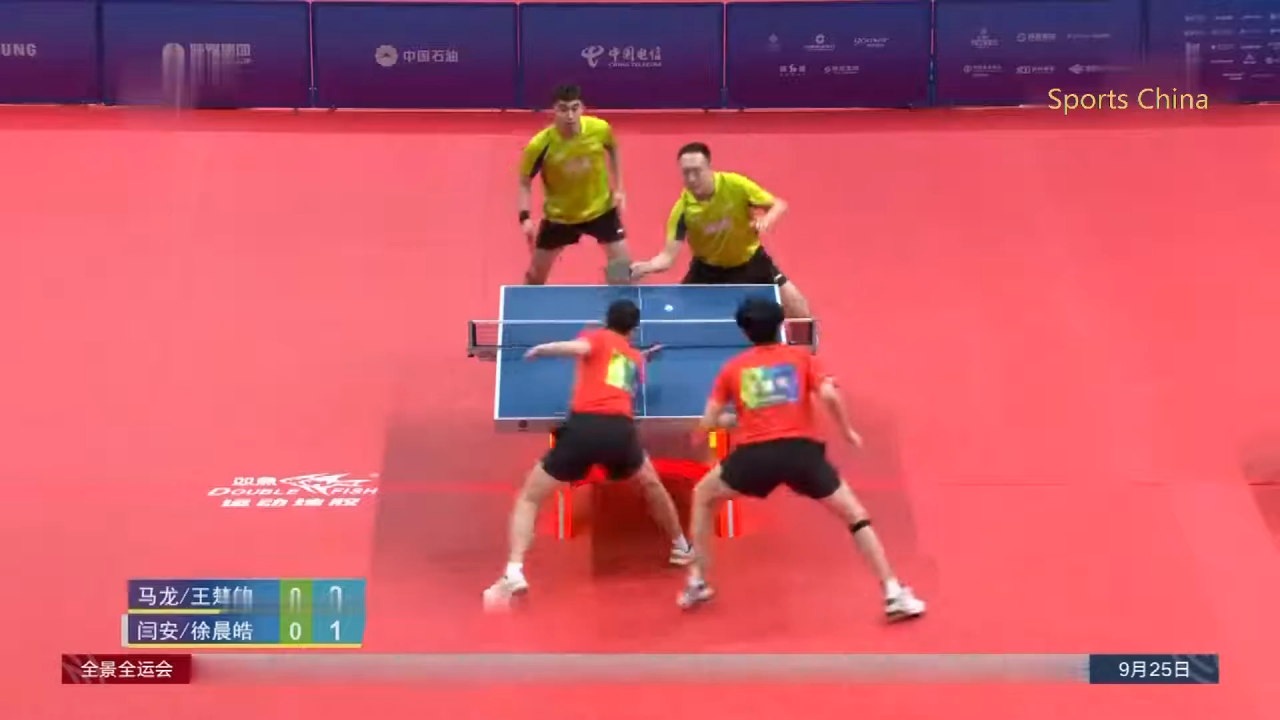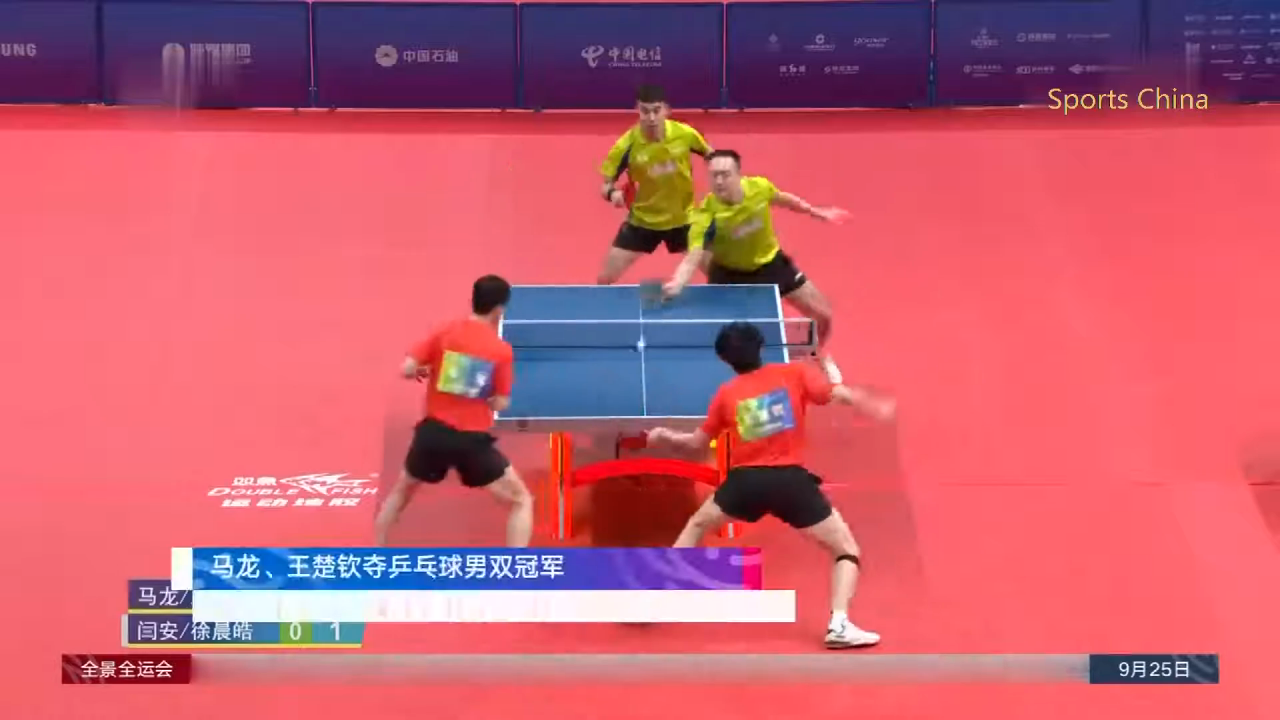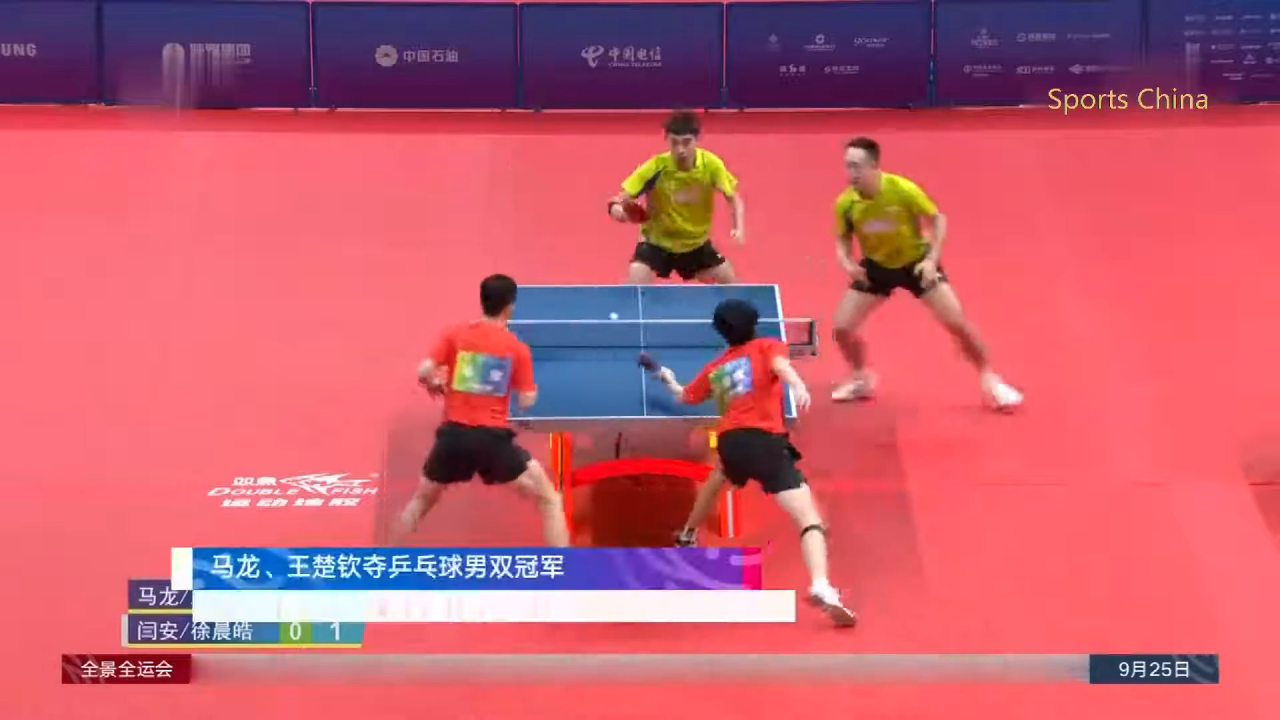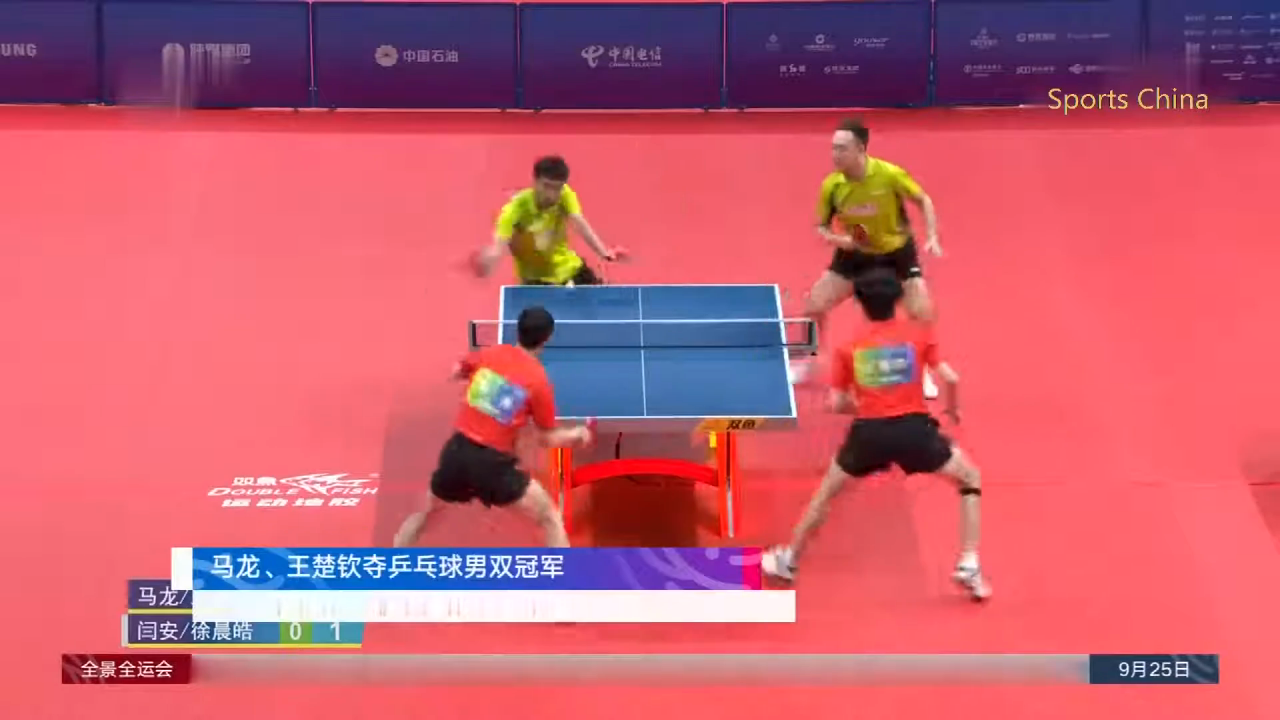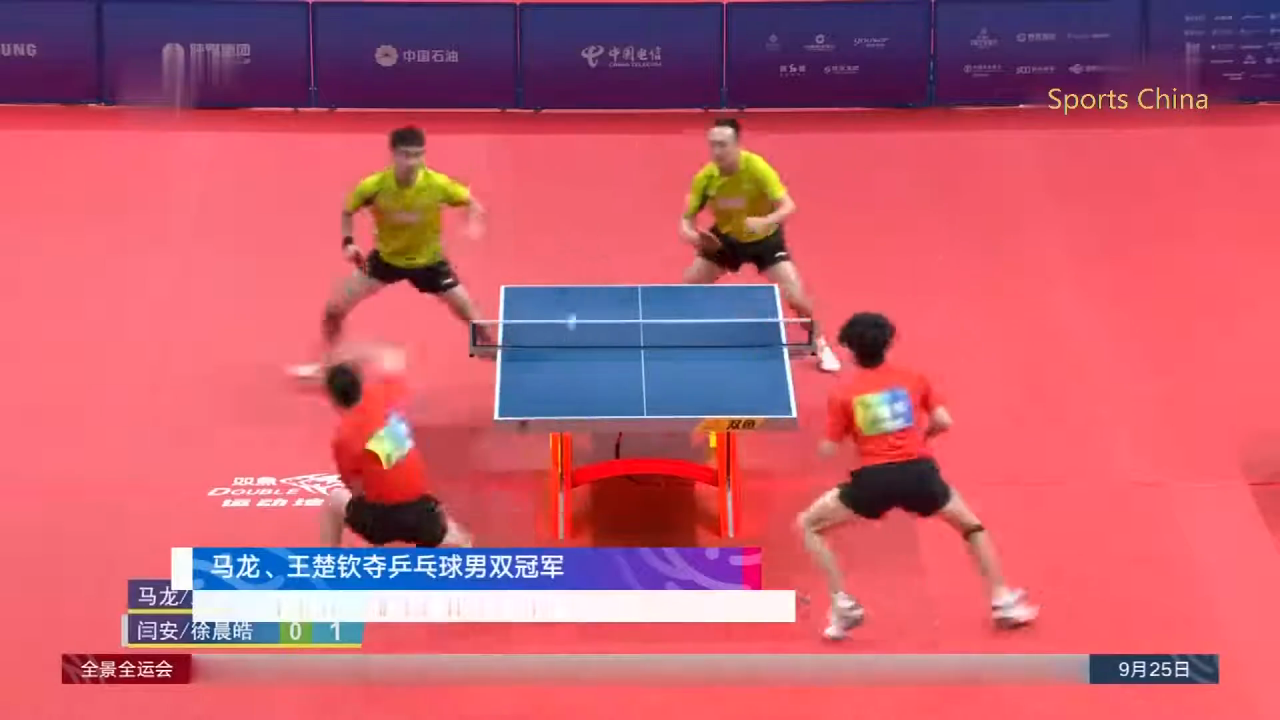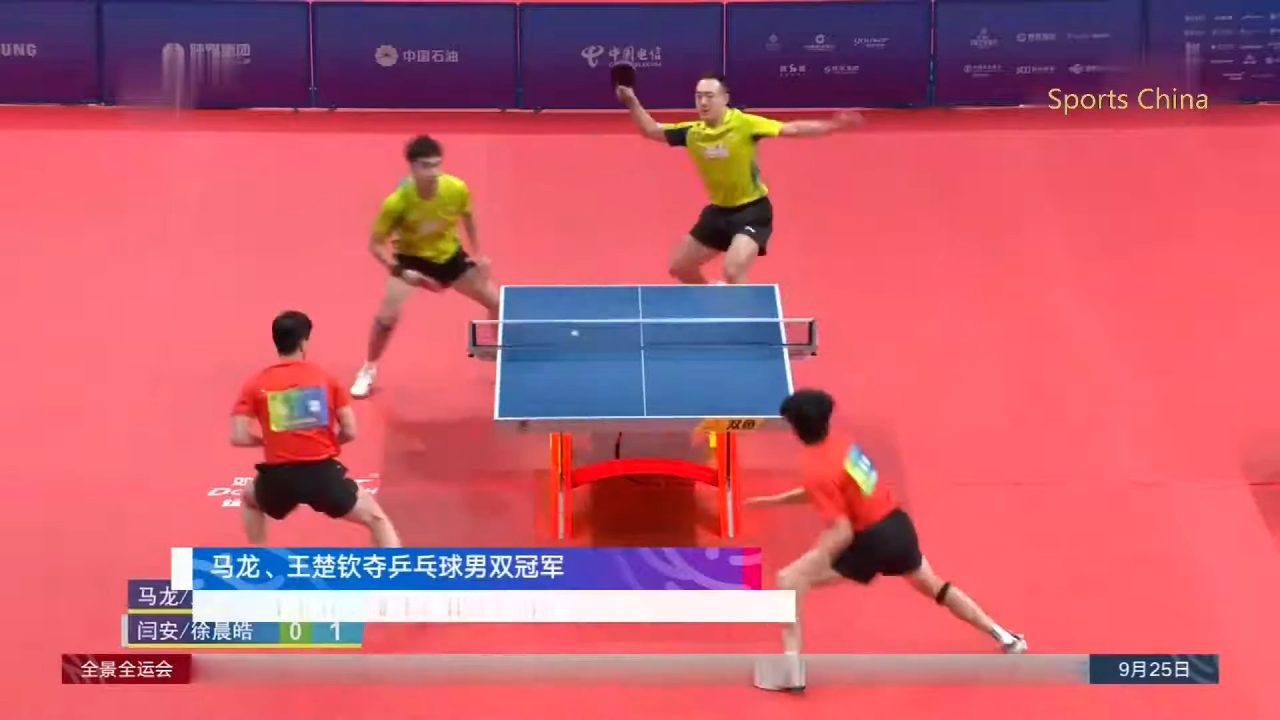
dt=0.5s
person 1, frame 1
left shoulder: (733, 366)
right shoulder: (801, 358)
left elbow: (709, 420)
right elbow: (830, 395)
right wrist: (848, 431)
left hip: (754, 457)
right hip: (802, 452)
left knee: (701, 497)
right knee: (855, 517)
left ankle: (696, 585)
right ankle: (894, 595)
person 1, frame 2
left shoulder: (726, 395)
right shoulder: (793, 374)
left elbow: (698, 441)
right elbow: (841, 393)
left wrist: (667, 436)
right wrist: (877, 407)
left hip: (745, 480)
right hip: (792, 479)
left knee: (697, 524)
right knee: (848, 550)
right ankle: (839, 625)
person 1, frame 3
left shoulder: (713, 368)
right shoulder: (766, 347)
left elbow: (683, 397)
right elbow: (781, 365)
left wrist: (668, 377)
right wrist: (799, 385)
left hip: (732, 444)
right hip: (767, 443)
left knee: (717, 481)
right knee: (811, 522)
left ankle: (687, 537)
right ankle: (822, 588)
person 1, frame 4
left shoulder: (846, 347)
right shoulder: (918, 333)
left elbow: (835, 404)
right elbow: (950, 379)
right wrist: (953, 407)
left hip: (869, 431)
right hip: (912, 429)
left knee: (826, 492)
right knee: (970, 479)
left ankle: (787, 559)
right ankle: (968, 567)
person 1, frame 5
left shoulder: (843, 393)
right shoulder: (913, 380)
left elbow: (828, 449)
right elbow: (943, 421)
left wrist: (848, 431)
left hip: (874, 480)
right hip: (919, 474)
left knee: (806, 525)
right knee: (970, 525)
left ankle: (843, 606)
right ankle: (1002, 601)
person 1, frame 6
left shoulder: (818, 472)
right shoulder: (843, 445)
left elbow: (841, 532)
left wrist: (810, 564)
right wrist: (777, 499)
left hip: (870, 541)
right hip: (898, 525)
left knee: (789, 580)
right knee: (935, 587)
left ankle: (790, 667)
right ankle: (1001, 636)
person 2, frame 1
left shoulder: (597, 336)
right shoulder: (635, 357)
left elbow: (579, 348)
left wrist: (543, 349)
left hip: (585, 429)
right hip: (621, 432)
left knee: (528, 499)
right knee: (653, 486)
left ankle: (514, 574)
right ankle: (680, 546)
person 2, frame 2
left shoulder: (443, 333)
right shoulder: (502, 350)
left elbow: (408, 369)
right elbow: (500, 404)
left wrist: (426, 371)
left hip: (434, 433)
right hip: (472, 440)
left knee: (400, 494)
right knee: (521, 502)
person 2, frame 3
left shoulder: (455, 336)
right shoulder: (517, 347)
left elbow: (424, 373)
right elbow: (527, 399)
left wrist: (436, 384)
right wrist: (526, 380)
left hip: (454, 435)
right hip: (495, 440)
left knee: (421, 499)
right knee: (550, 501)
person 2, frame 4
left shoulder: (489, 354)
right shoulder: (539, 384)
left elbow: (458, 372)
right elbow: (549, 439)
right wrist: (578, 434)
left hip: (459, 450)
right hip: (492, 462)
left knee: (423, 513)
right knee: (550, 518)
person 2, frame 5
left shoulder: (342, 438)
right shoulder: (384, 396)
left elbow: (355, 491)
right elbow: (395, 360)
right hip: (419, 513)
left knee: (335, 502)
person 2, frame 6
left shoulder: (256, 384)
right shoulder: (325, 378)
left elbow: (238, 437)
right elbow: (350, 432)
left hip: (280, 476)
right hip: (323, 471)
left knee: (250, 502)
right knee: (378, 522)
person 3, frame 1
left shoulder: (736, 185)
right shoulder: (682, 210)
left elbow: (778, 205)
right elbow: (668, 256)
left wrist: (766, 221)
right wrist: (644, 267)
left hip: (751, 264)
right hip: (709, 270)
left knee: (801, 315)
person 3, frame 2
left shoulder: (760, 187)
right shoulder: (707, 216)
left elbow: (782, 199)
right elbow: (692, 261)
left wrist: (818, 213)
right wrist: (677, 283)
left hip: (770, 262)
right hip: (729, 272)
left knee: (823, 314)
left ankle: (820, 356)
person 3, frame 3
left shoulder: (903, 190)
right shoulder: (845, 204)
left elbow: (938, 219)
right elbow: (843, 239)
left wrist: (930, 259)
right wrist: (847, 263)
left hip: (917, 263)
right hip: (877, 266)
left knee: (957, 323)
right knee: (842, 328)
left ankle: (989, 380)
right ankle: (861, 381)
person 3, frame 4
left shoulder: (890, 174)
right shoulder: (832, 186)
left elbow: (924, 201)
right elbow: (821, 228)
left wrist: (932, 237)
right wrist: (841, 240)
left hip: (897, 252)
right hip: (854, 253)
left knee: (922, 315)
right knee: (815, 308)
left ankle: (921, 373)
right ankle: (808, 363)
person 3, frame 5
left shoulder: (758, 169)
right shoulder: (705, 178)
left elbow: (788, 206)
right elbow: (687, 219)
left wrist: (766, 221)
right wrist: (694, 236)
left hip: (766, 239)
right hip: (725, 238)
left knee: (796, 298)
left ankle: (821, 345)
person 3, frame 6
left shoulder: (744, 123)
right shoulder: (691, 132)
left elbow: (792, 129)
right elbow: (652, 131)
left wrist: (835, 124)
right wrist: (631, 100)
left hip: (751, 210)
right hip: (718, 211)
left knee: (732, 271)
right knee: (678, 267)
person 4, frame 1
left shoulder: (599, 129)
right shoulder: (539, 145)
left elbow: (613, 151)
right elbow: (524, 183)
left wrist: (618, 188)
right wrist: (525, 217)
left hip: (600, 209)
right hip: (559, 215)
left knee: (623, 267)
right knee: (536, 274)
person 4, frame 2
left shoulder: (685, 134)
right shoulder: (626, 146)
left elbow: (709, 154)
right elbow: (606, 183)
right wrist: (612, 193)
left hip: (683, 218)
right hip: (641, 221)
right knee: (605, 279)
person 4, frame 3
left shoulder: (712, 165)
right shoulder: (655, 168)
left elbow: (734, 199)
right elbow: (622, 195)
left wrist: (739, 228)
right wrist: (615, 207)
left hip: (696, 244)
right hip: (657, 243)
person 4, frame 4
left shoulder: (564, 195)
right shoulder: (516, 209)
left elbow: (580, 224)
right elbow: (495, 249)
left wrist: (607, 254)
right wrist: (485, 260)
left hip: (572, 269)
right hip: (538, 280)
person 4, frame 5
left shoulder: (437, 185)
right shoulder: (373, 187)
left elbow: (472, 203)
right elbow: (347, 212)
left wrist: (474, 224)
right wrist: (348, 242)
left hip: (429, 260)
right hip: (386, 258)
left knee: (470, 316)
right knee: (336, 307)
person 4, frame 6
left shoulder: (456, 189)
right shoulder: (397, 202)
left elbow: (467, 218)
right elbow: (375, 244)
left wrist: (478, 253)
right wrist: (400, 271)
left hip: (449, 255)
right hip: (410, 257)
left knee: (496, 302)
right knee: (388, 315)
right ankle: (369, 370)
